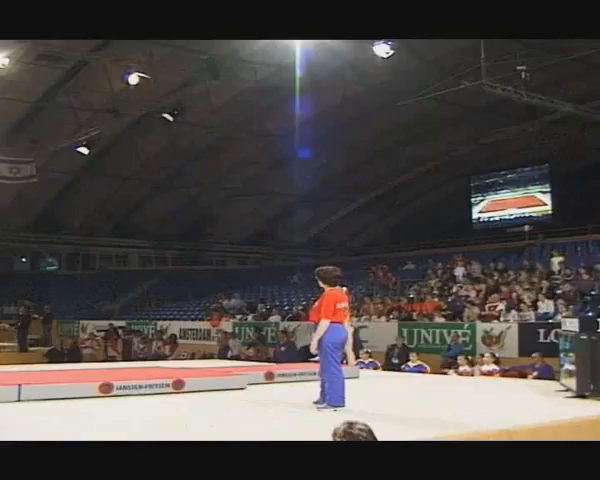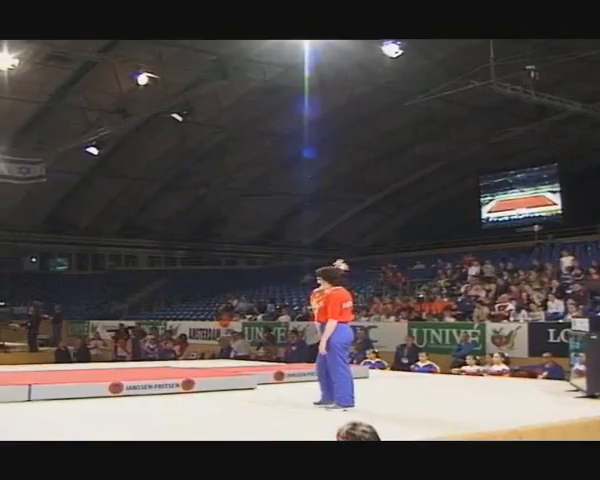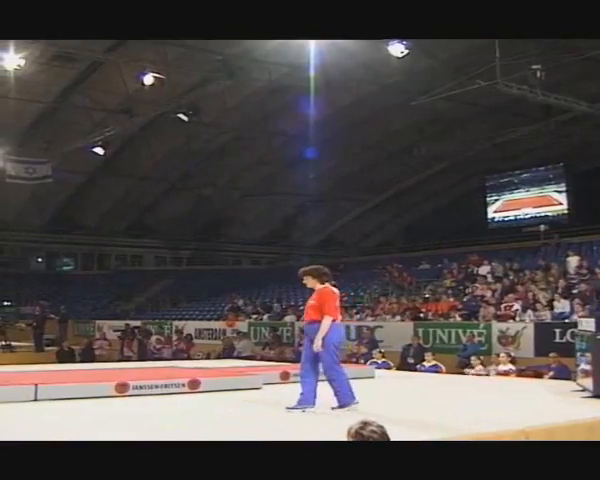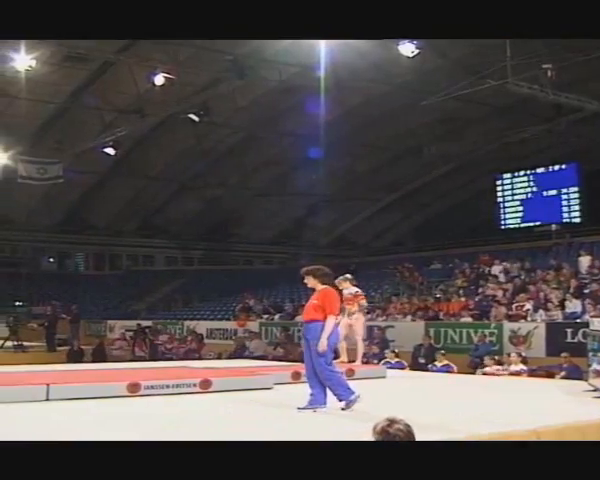
dt=0.7s
person 1, frame 1
left shoulder: (329, 295)
right shoulder: (341, 293)
left elbow: (325, 320)
left wrist: (315, 339)
left hip: (329, 333)
right hip: (339, 331)
left knee: (331, 368)
right knee: (328, 367)
left ankle: (335, 401)
right ankle: (326, 398)
person 1, frame 2
left shoulder: (334, 295)
right shoulder: (343, 292)
left elbow: (333, 320)
left wrist: (323, 340)
left hip: (336, 333)
right hip: (342, 331)
left knee: (339, 368)
right knee: (323, 366)
left ankle: (344, 401)
right ankle: (329, 397)
person 1, frame 3
left shoulder: (327, 292)
right shoulder: (317, 293)
left elbow: (328, 317)
left wrist: (319, 338)
right wrist: (310, 337)
left hip: (325, 333)
right hip: (312, 333)
left knee: (332, 368)
right knee: (307, 368)
left ankle: (347, 399)
right ankle: (306, 401)
person 1, frame 4
left shoulder: (329, 293)
right shoulder: (316, 294)
left elbow: (331, 317)
left wrist: (324, 338)
right wrist: (305, 336)
left hip: (323, 332)
right hip: (310, 332)
left knee: (324, 368)
right knee: (312, 370)
left ankle: (348, 395)
right ankle: (317, 401)
